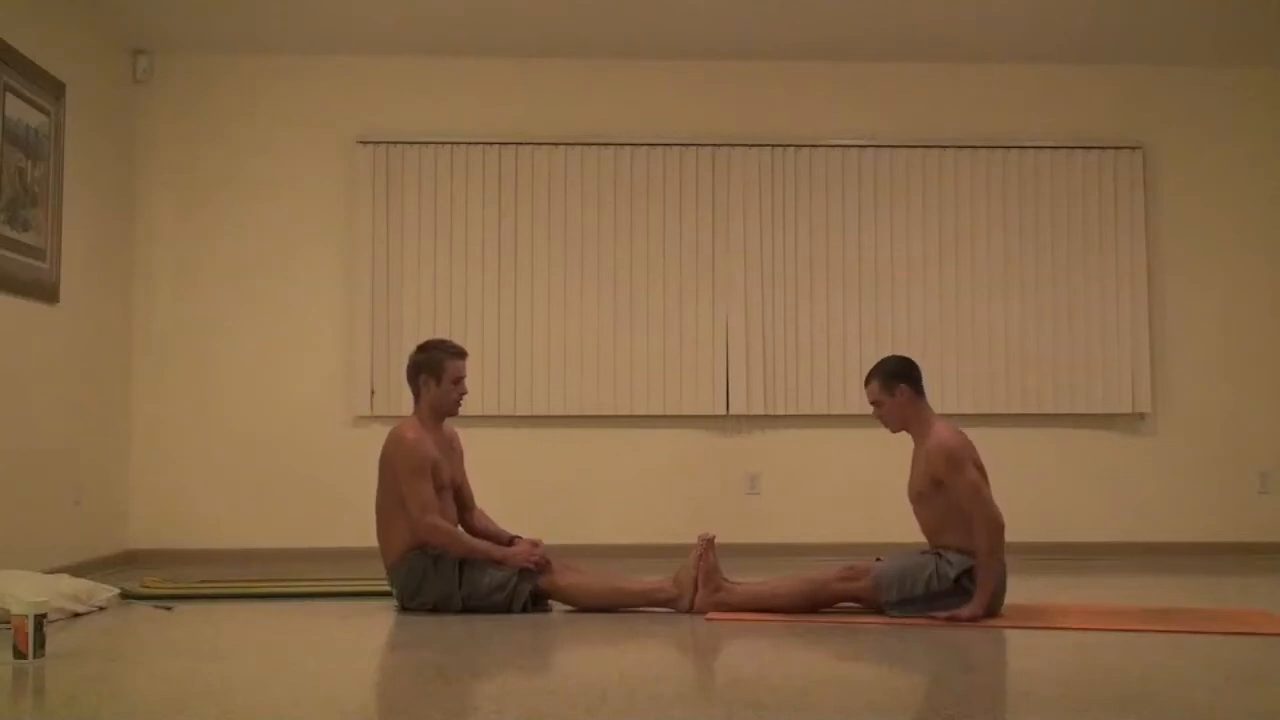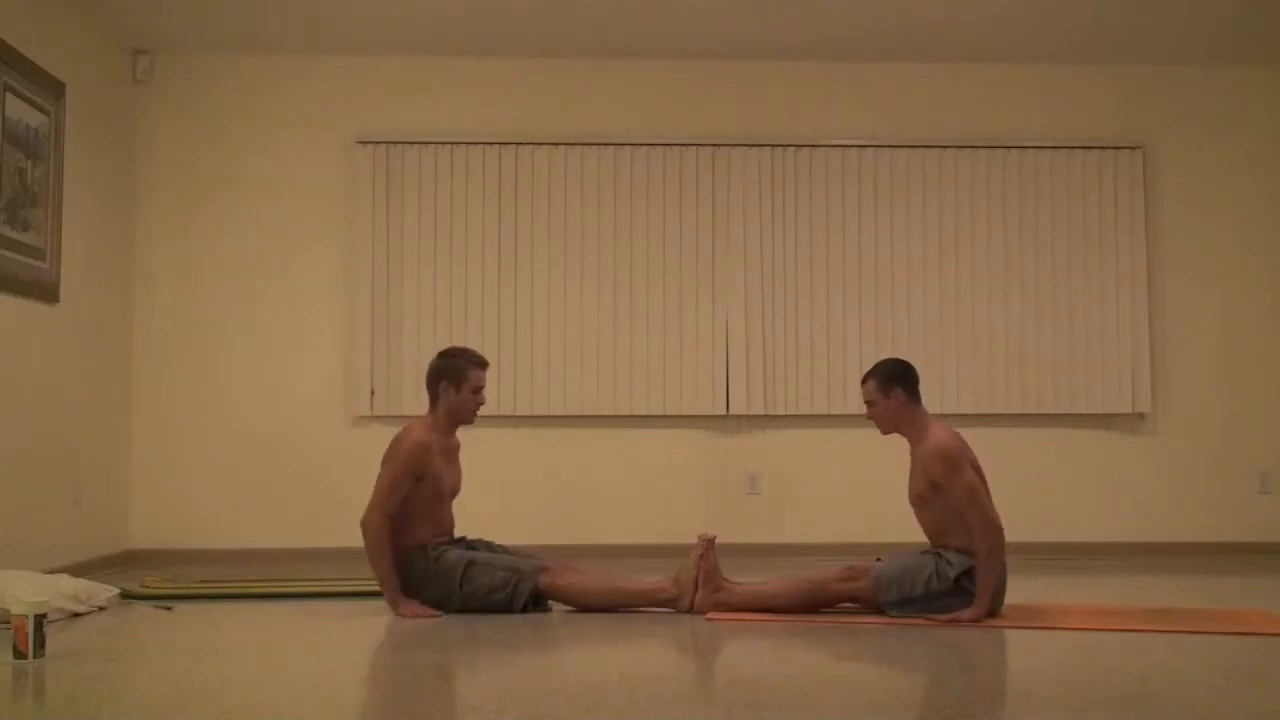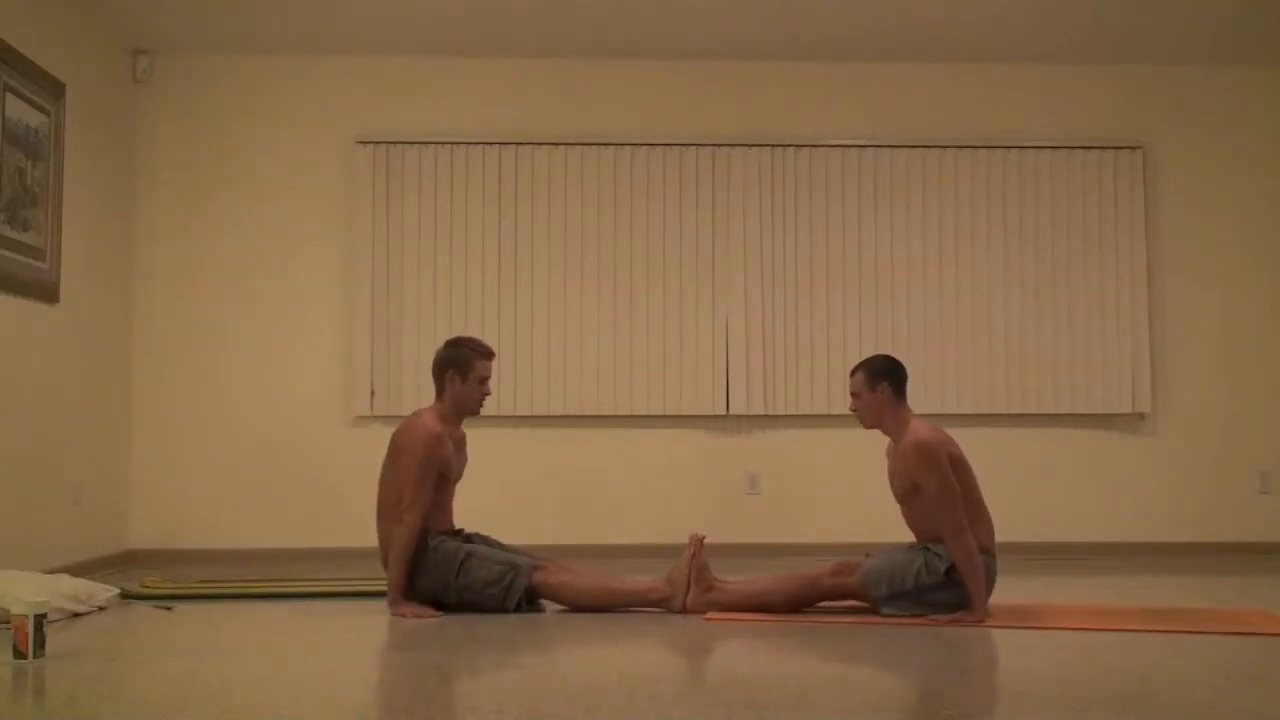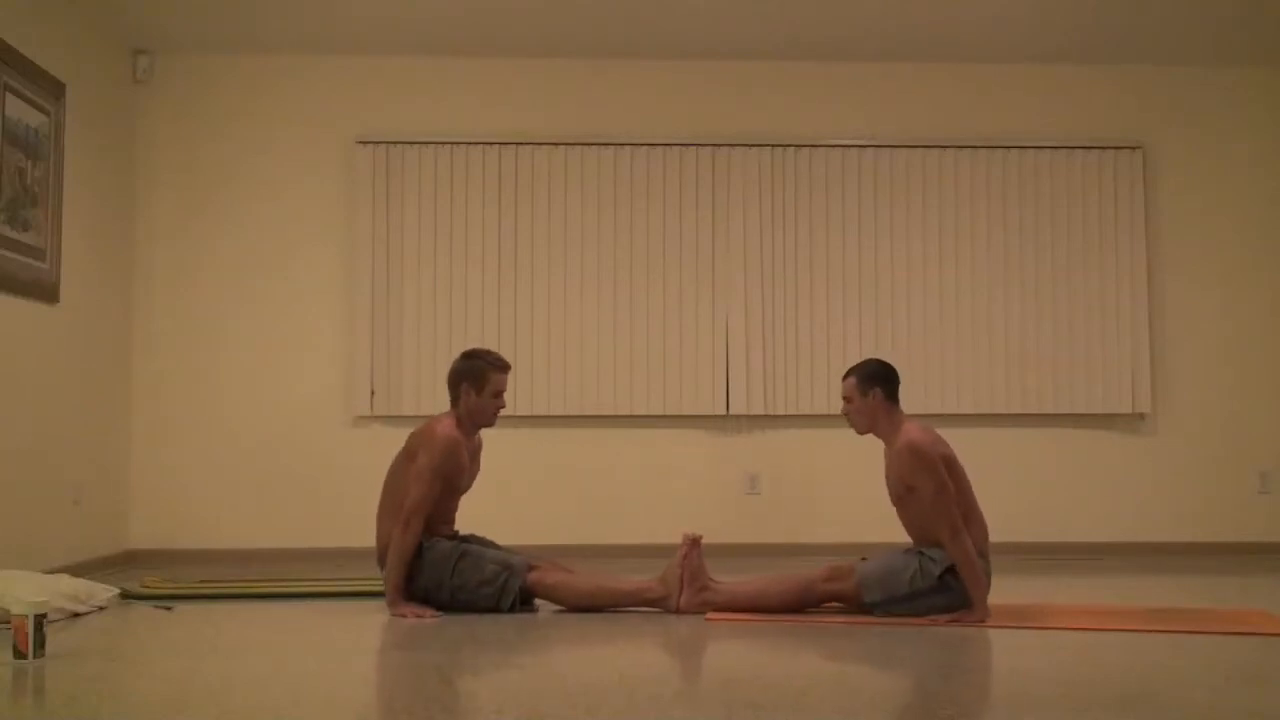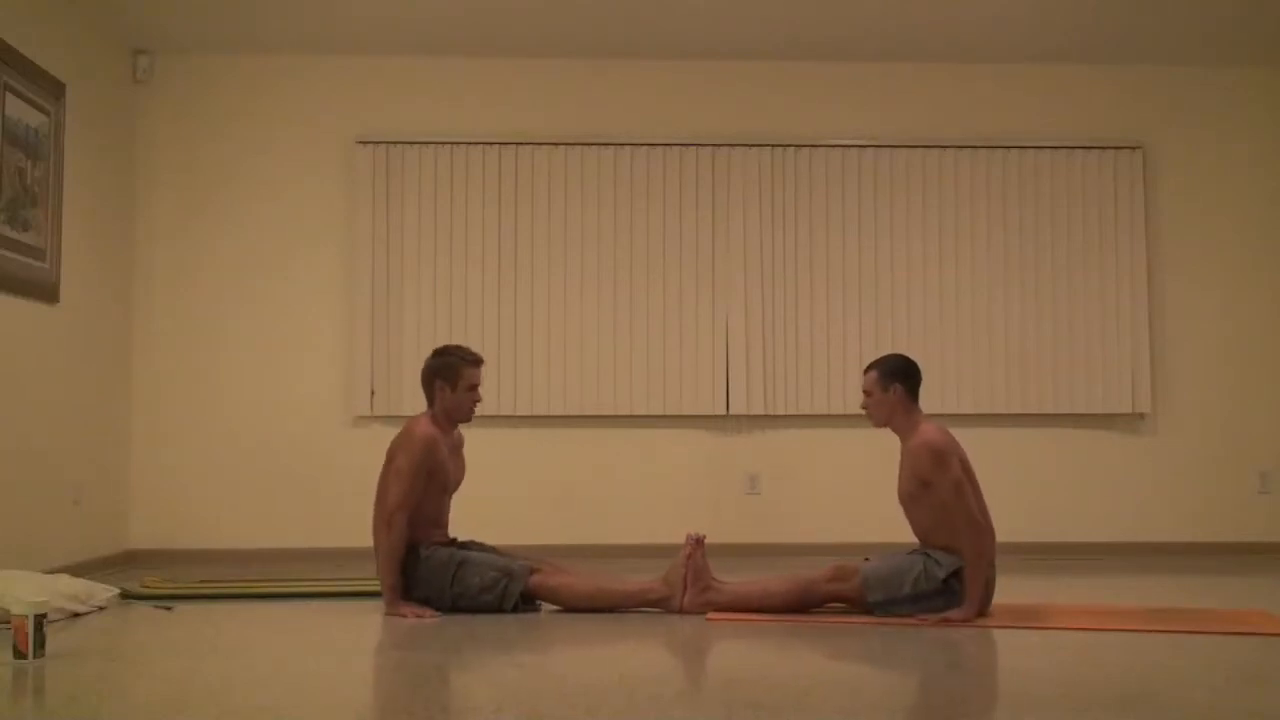
dt=0.7s
person 1, frame 1
left shoulder: (448, 438)
right shoulder: (409, 442)
left elbow: (469, 514)
right elbow: (428, 526)
left wrist: (512, 541)
right wrist: (504, 554)
left hip: (443, 559)
right hip: (421, 571)
left knee: (549, 567)
right knee: (545, 575)
left ankle: (668, 590)
right ankle: (671, 593)
person 1, frame 2
left shoulder: (449, 442)
right shoulder: (417, 444)
right elbow: (373, 520)
right wrist: (397, 598)
left hip: (445, 552)
right hip: (421, 567)
left knee: (553, 568)
right knee: (546, 577)
left ankle: (667, 589)
right ankle: (670, 594)
person 1, frame 3
left shoulder: (454, 434)
right shoulder: (427, 433)
right elbow: (409, 517)
right wrist: (397, 598)
left hip: (445, 544)
right hip: (422, 558)
left knee: (545, 567)
right knee: (539, 576)
left ankle: (660, 590)
right ankle: (664, 593)
person 1, frame 4
left shoulder: (472, 442)
right shoulder: (445, 438)
right elbow: (409, 519)
right wrist: (396, 598)
left hip: (439, 549)
right hip: (417, 560)
left knee: (545, 568)
right knee: (533, 576)
left ankle: (655, 591)
right ankle: (659, 593)
person 1, frame 5
left shoulder: (453, 438)
right shoulder: (422, 437)
right elbow: (392, 518)
right wrist: (393, 599)
left hip: (437, 553)
right hip: (416, 565)
left knee: (543, 568)
right knee: (534, 578)
left ankle: (659, 591)
right ankle: (661, 593)
person 2, frame 1
left shoulder: (942, 445)
right shoulder: (927, 442)
left elbow: (991, 522)
left wrist: (981, 602)
left hip: (966, 575)
right hip: (952, 566)
left knee: (849, 580)
right knee: (853, 575)
left ankle: (724, 596)
right ankle: (729, 592)
person 2, frame 2
left shoulder: (938, 448)
right shoulder: (924, 446)
left elbow: (989, 526)
left wrist: (981, 605)
left hip: (966, 576)
right hip: (951, 566)
left knee: (848, 581)
right knee: (849, 576)
left ankle: (725, 597)
right ankle: (728, 592)
person 2, frame 3
left shoulder: (919, 444)
right shoulder: (897, 447)
left elbow: (956, 530)
left wrist: (978, 607)
left hip: (956, 571)
right hip: (942, 562)
left knee: (837, 577)
right knee: (838, 573)
left ankle: (716, 596)
right ankle: (721, 593)
person 2, frame 4
left shoulder: (910, 447)
right shoulder: (898, 444)
left elbow: (952, 530)
left wrist: (978, 605)
left hip: (950, 574)
right hip: (936, 565)
left knee: (832, 581)
right knee: (833, 577)
left ankle: (710, 596)
right ankle: (714, 591)
person 2, frame 5
left shoulder: (927, 445)
right shoulder: (915, 442)
left elbow: (974, 524)
left wrist: (970, 605)
left hip: (955, 576)
right hip: (941, 566)
left knee: (835, 581)
right knee: (838, 576)
left ankle: (712, 596)
right ankle: (717, 591)
